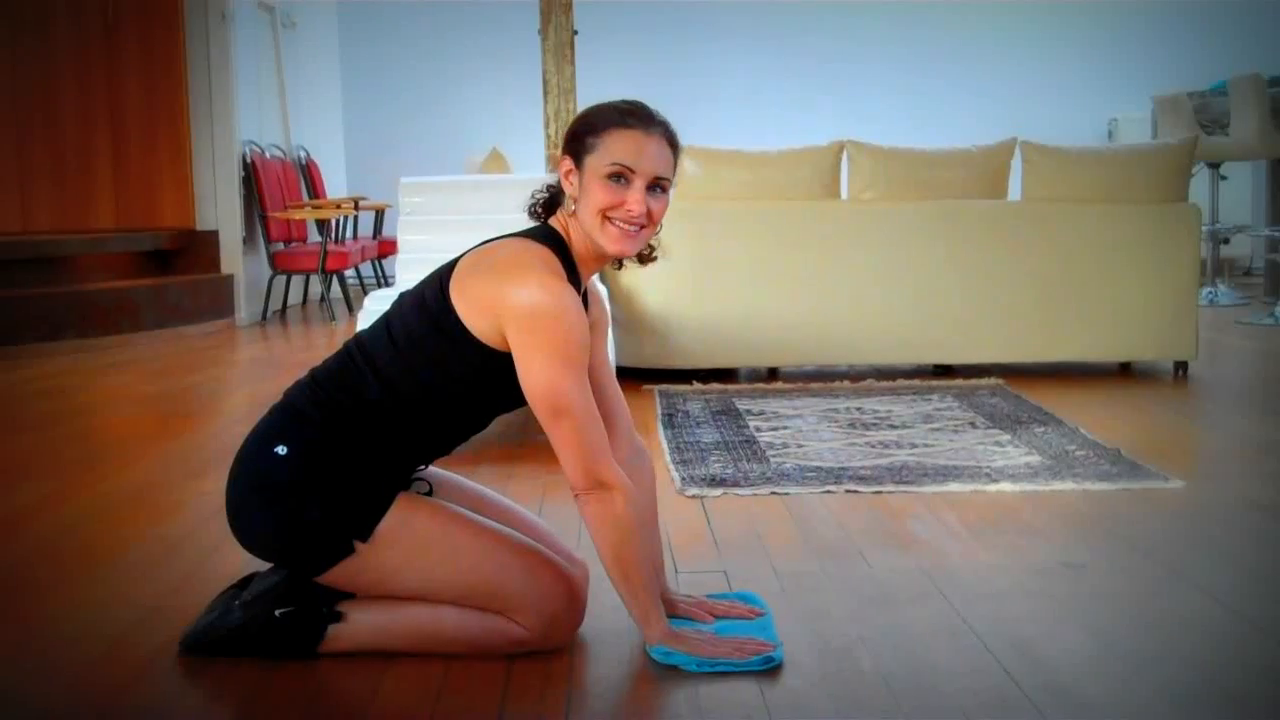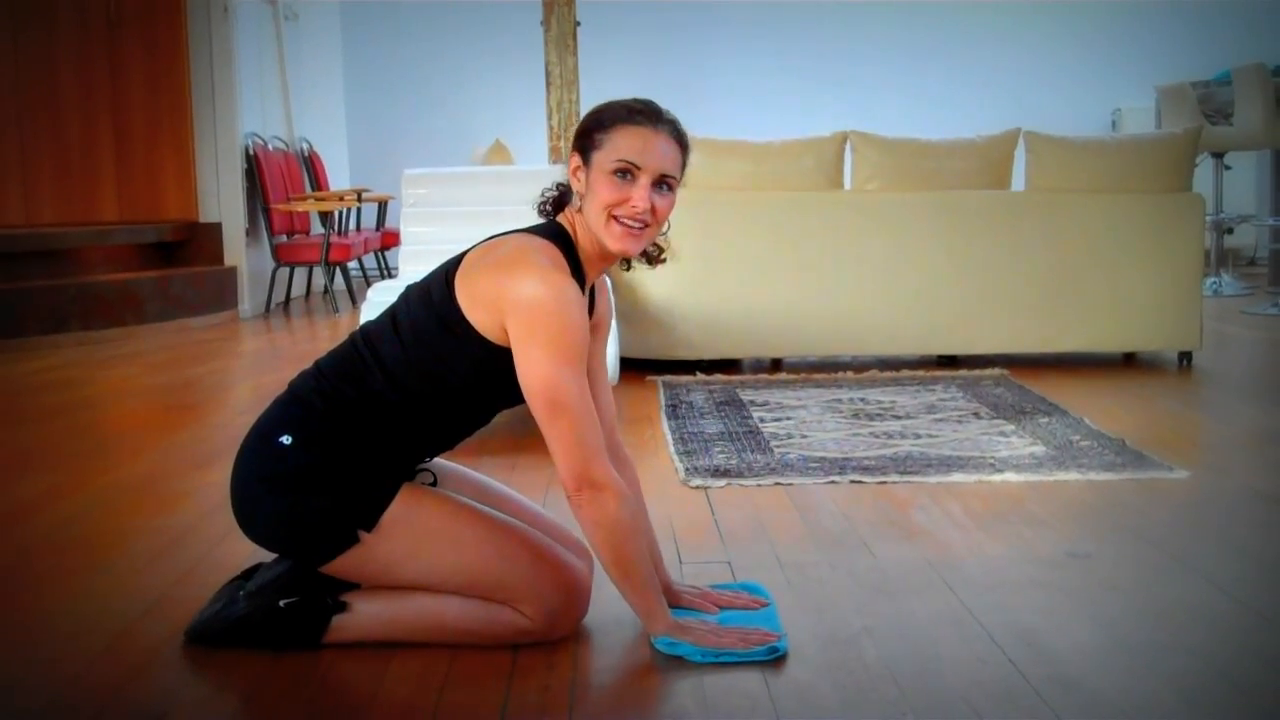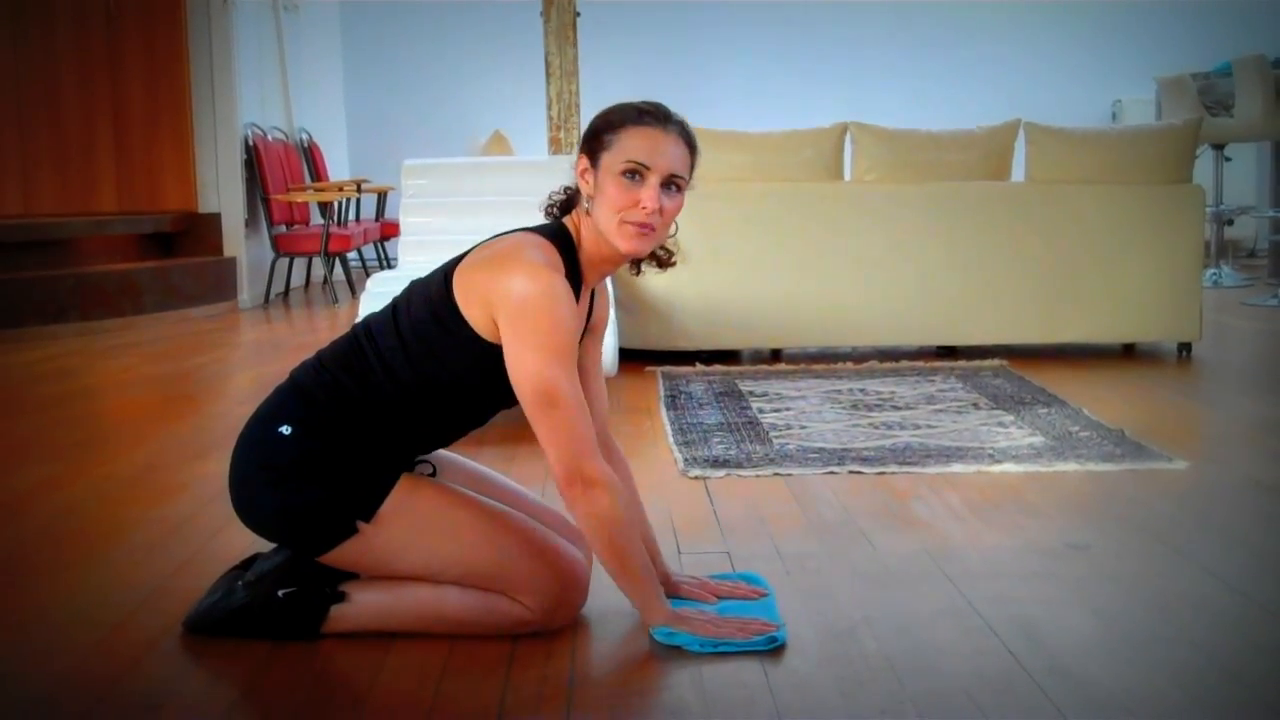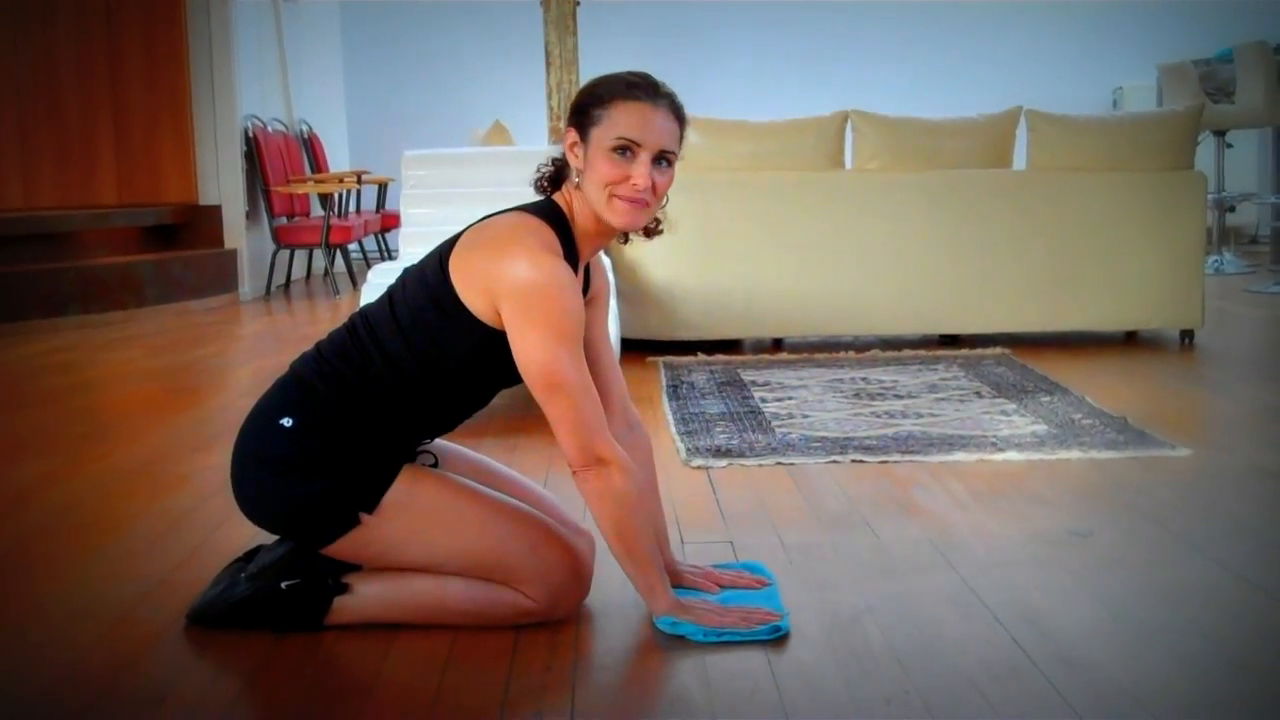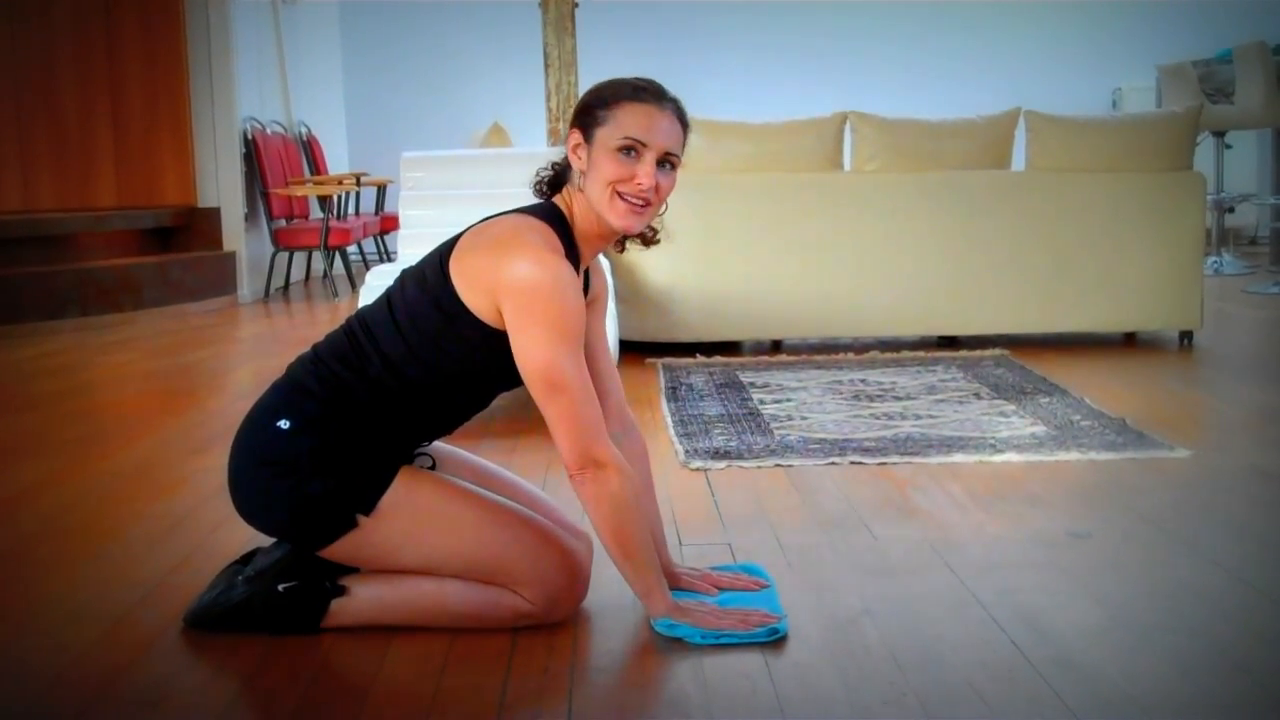
dt=1s
person 1, frame 1
left shoulder: (581, 295)
right shoulder: (536, 284)
left elbow: (626, 453)
right elbow: (598, 483)
left wrist: (661, 594)
right wrist: (658, 628)
left hip: (369, 472)
right hip: (301, 485)
left knee: (560, 577)
right knee: (552, 609)
left ankle: (326, 582)
right ankle: (297, 622)
person 1, frame 2
left shoulder: (587, 288)
right shoulder: (539, 280)
left elbow: (609, 453)
right elbow: (590, 483)
left wrist: (662, 584)
right wrist: (660, 619)
left hip: (376, 463)
right hip: (305, 474)
left knee: (570, 563)
right knee: (557, 599)
left ankle: (330, 573)
right ankle: (301, 610)
person 1, frame 3
left shoulder: (587, 288)
right shoulder: (533, 277)
left elbow: (603, 453)
right elbow: (583, 479)
left wrist: (660, 576)
right wrist: (659, 612)
left hip: (374, 455)
right hip: (303, 464)
left knee: (566, 553)
right knee: (555, 590)
left ankle: (331, 562)
right ankle: (302, 599)
person 1, frame 4
left shoulder: (583, 266)
right shoulder: (533, 261)
left elbow: (623, 426)
right elbow: (596, 459)
left wrist: (666, 564)
right wrist: (663, 598)
left hip: (378, 444)
right hip: (306, 456)
left knee: (566, 546)
right knee: (559, 578)
left ankle: (335, 553)
right ankle: (304, 592)
person 1, frame 5
left shoulder: (584, 267)
right shoulder: (534, 260)
left elbow: (618, 428)
right elbow: (592, 461)
left wrist: (663, 565)
right wrist: (660, 600)
left hip: (375, 447)
right hip: (302, 458)
left knee: (563, 548)
right knee: (556, 580)
left ankle: (332, 556)
right ankle: (300, 594)
